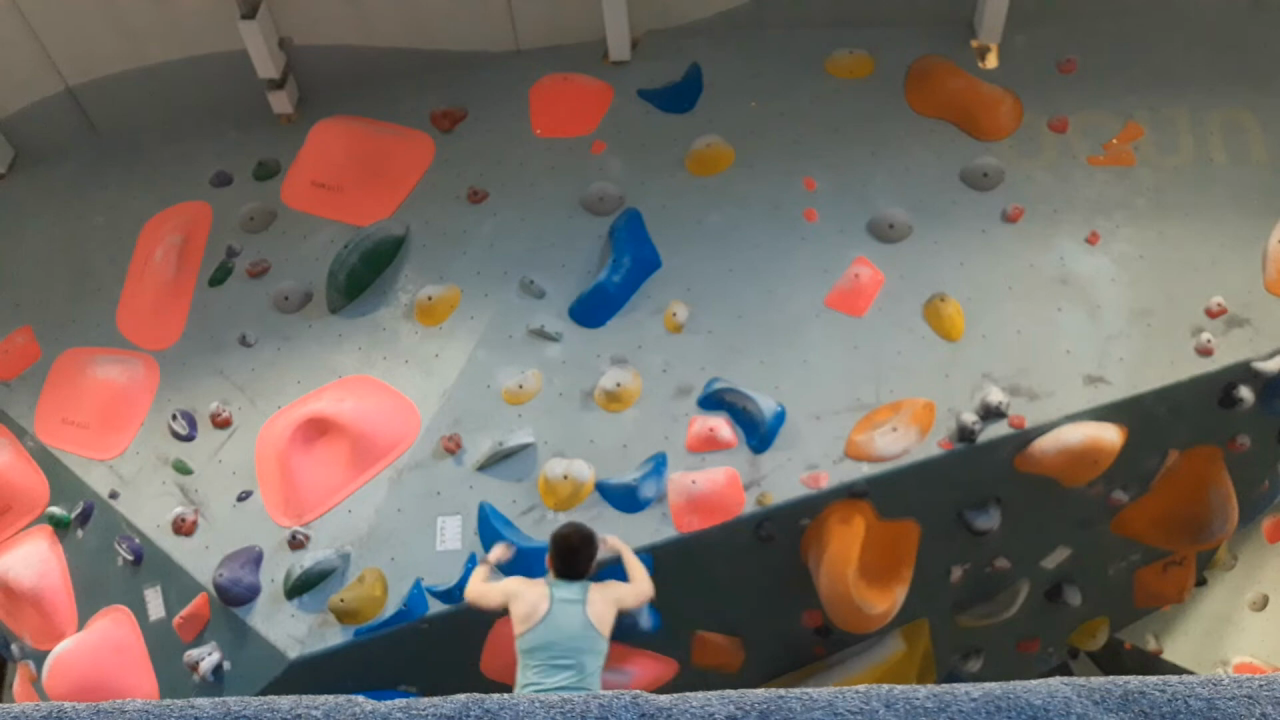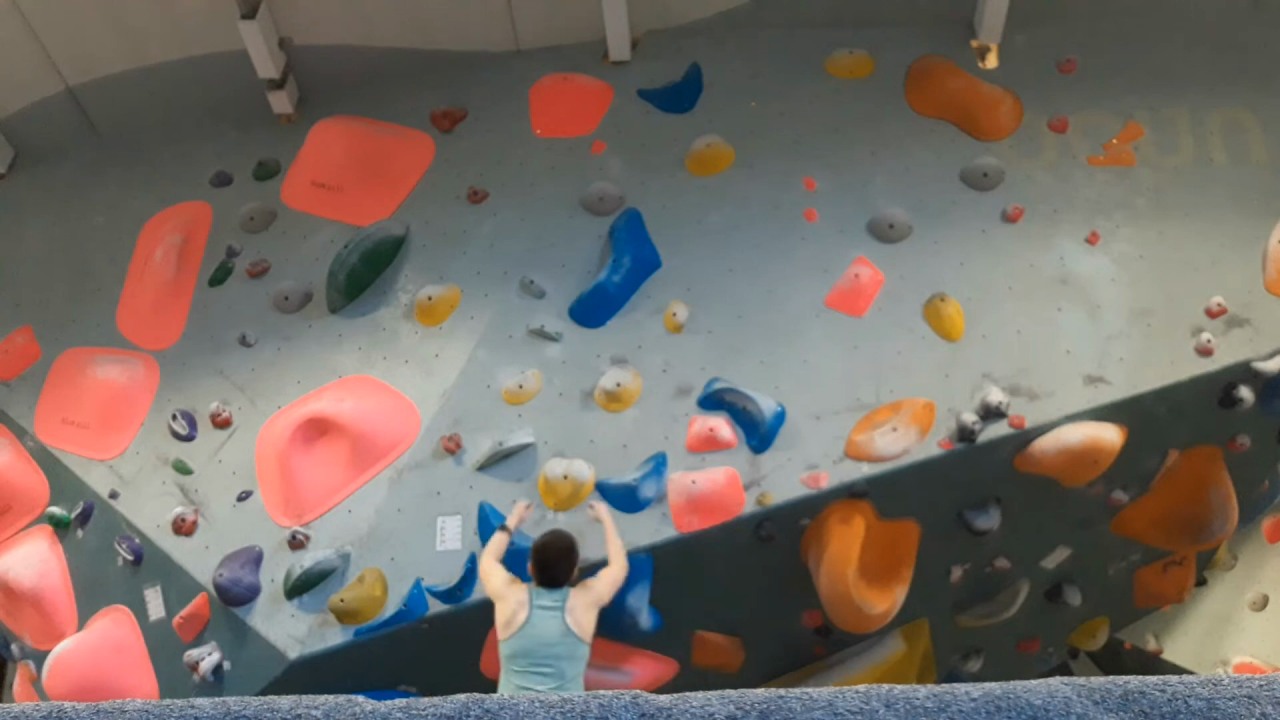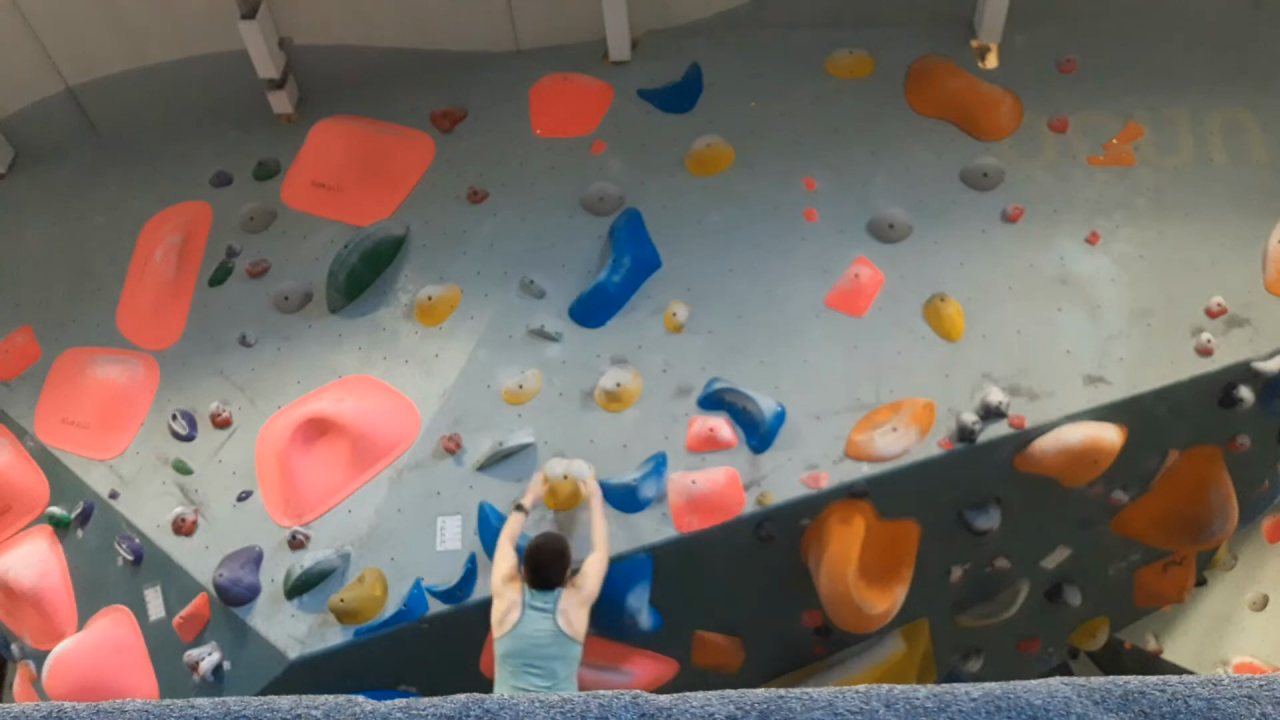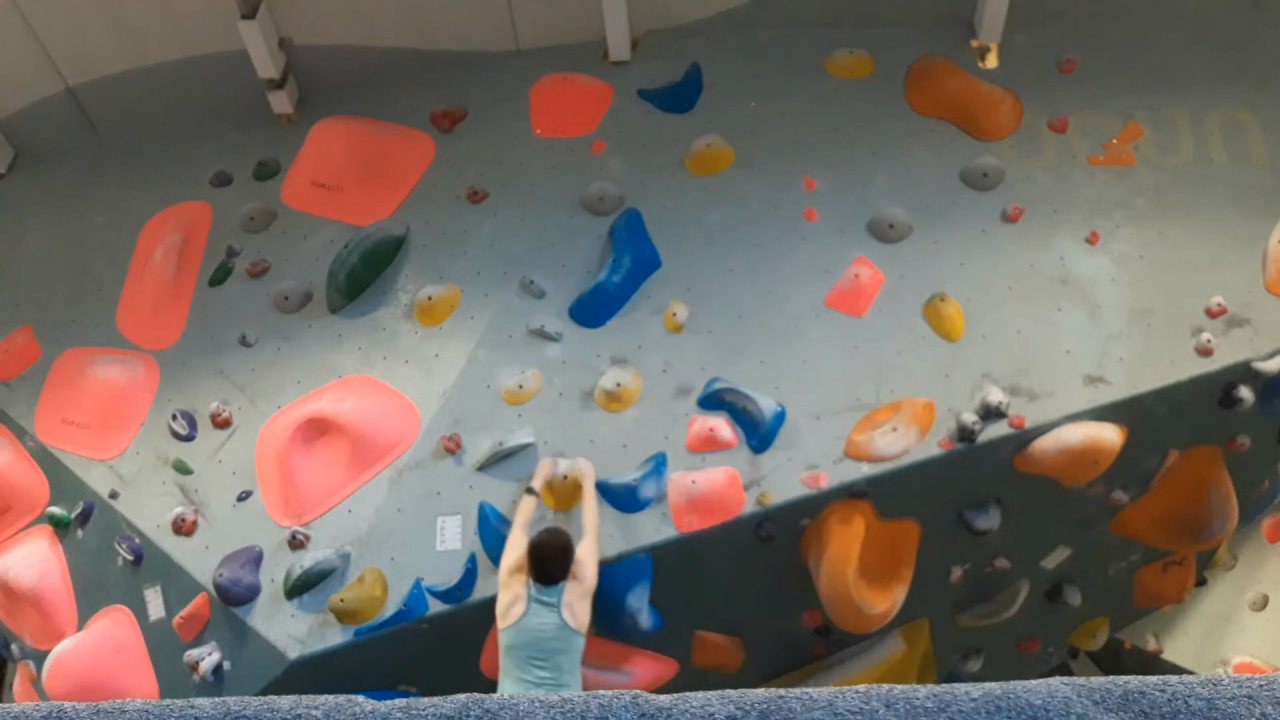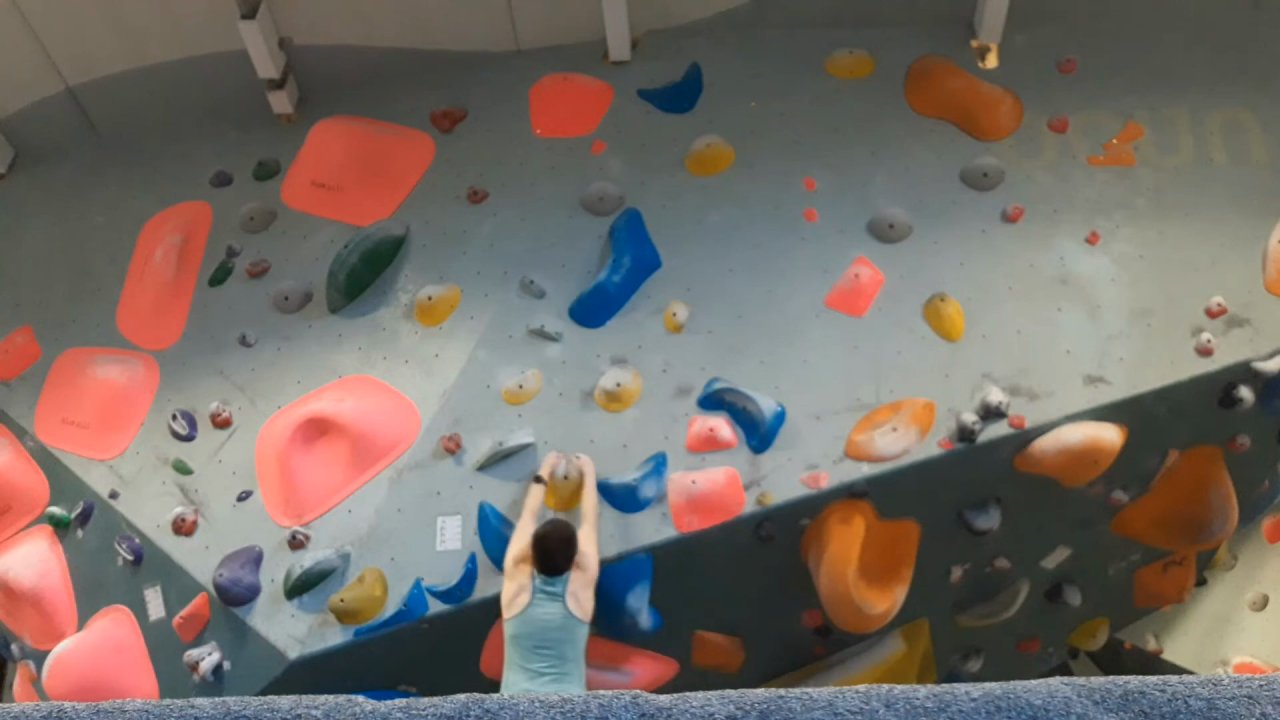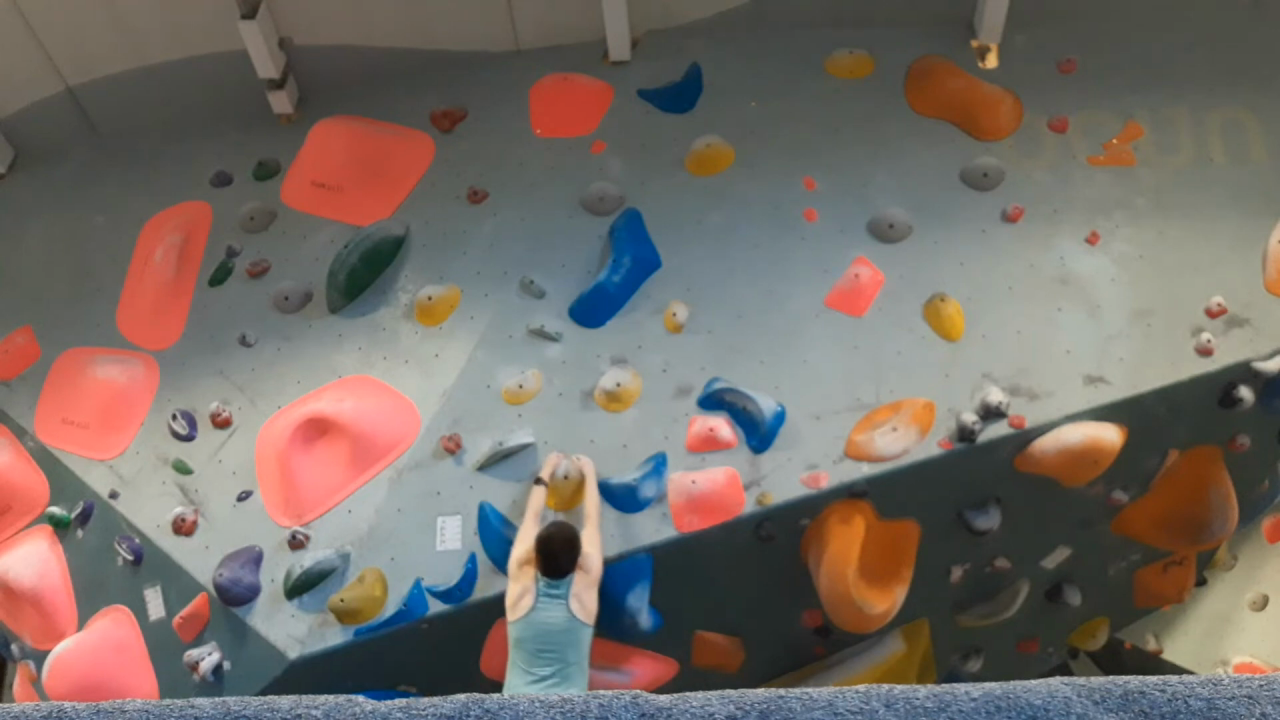
dt=0.2s
person 1, frame 1
left shoulder: (522, 593)
right shoulder: (607, 597)
left elbow: (472, 592)
right elbow: (645, 587)
left wrist: (489, 561)
right wrist: (622, 549)
person 1, frame 2
left shoulder: (510, 597)
right shoulder: (586, 602)
left elbow: (487, 561)
right elbow: (619, 565)
left wrist: (511, 522)
right wrist: (606, 519)
person 1, frame 3
left shoulder: (507, 597)
right shoulder: (577, 601)
left elbow: (505, 541)
right elbow: (600, 550)
left wrist: (528, 499)
right wrist: (595, 499)
person 1, frame 4
left shoulder: (512, 589)
right shoulder: (578, 593)
left elbow: (519, 527)
right elbow: (590, 533)
left wrist: (537, 482)
right wrist: (588, 482)
person 1, frame 5
left shoulder: (516, 579)
right shoulder: (582, 583)
left elbow: (528, 516)
right elbow: (589, 520)
left wrist: (544, 473)
right wrist: (588, 473)
person 1, frame 6
left shoulder: (521, 581)
right shoulder: (585, 585)
left elbow: (531, 518)
right elbow: (591, 521)
left wrist: (545, 474)
right wrist: (589, 473)
